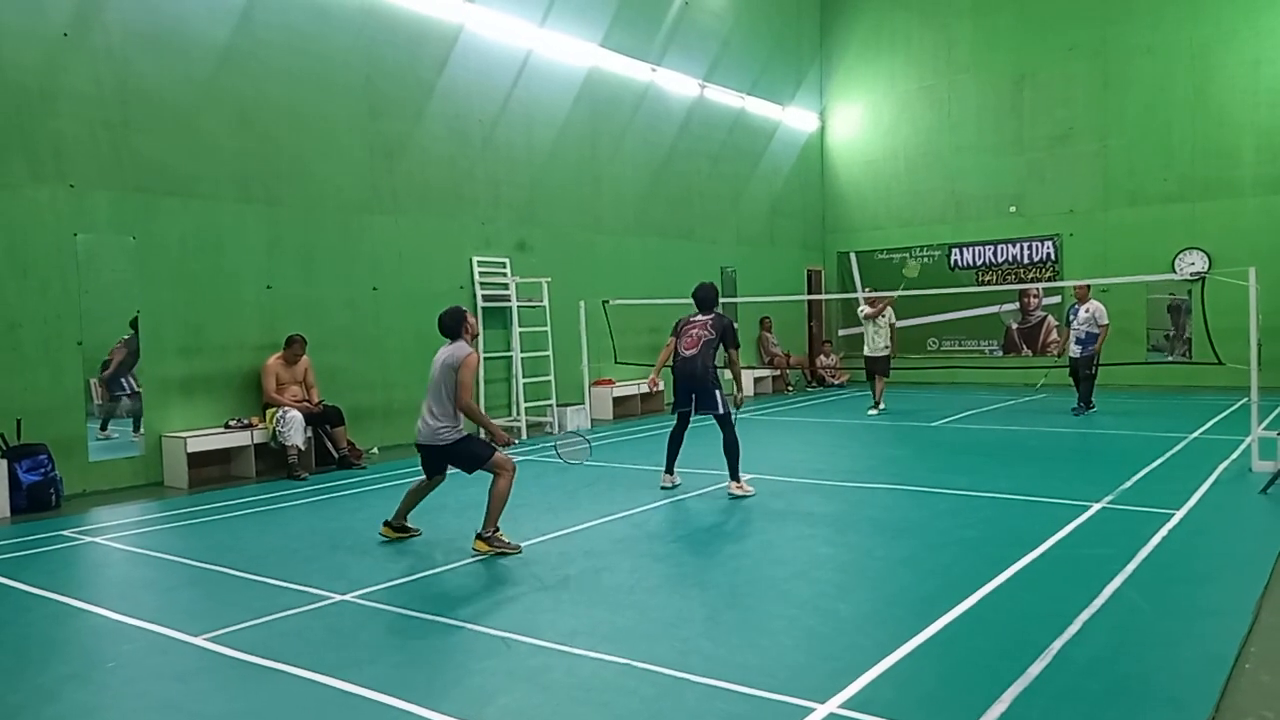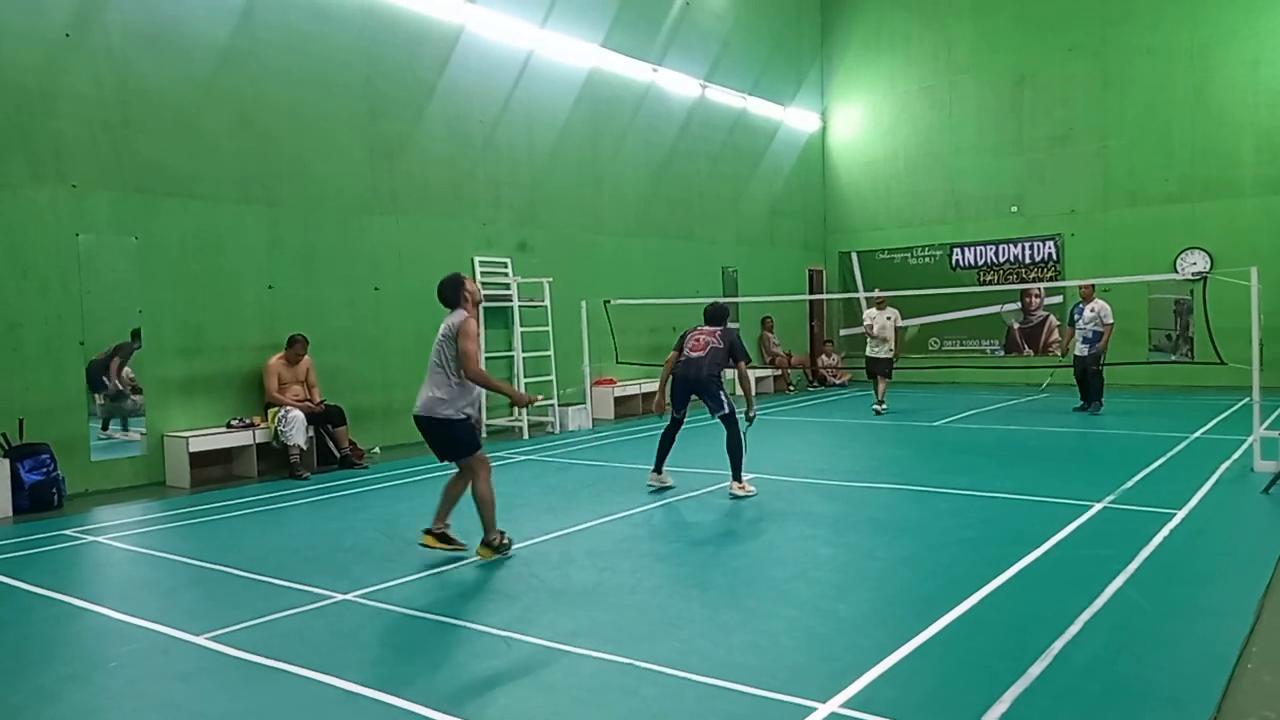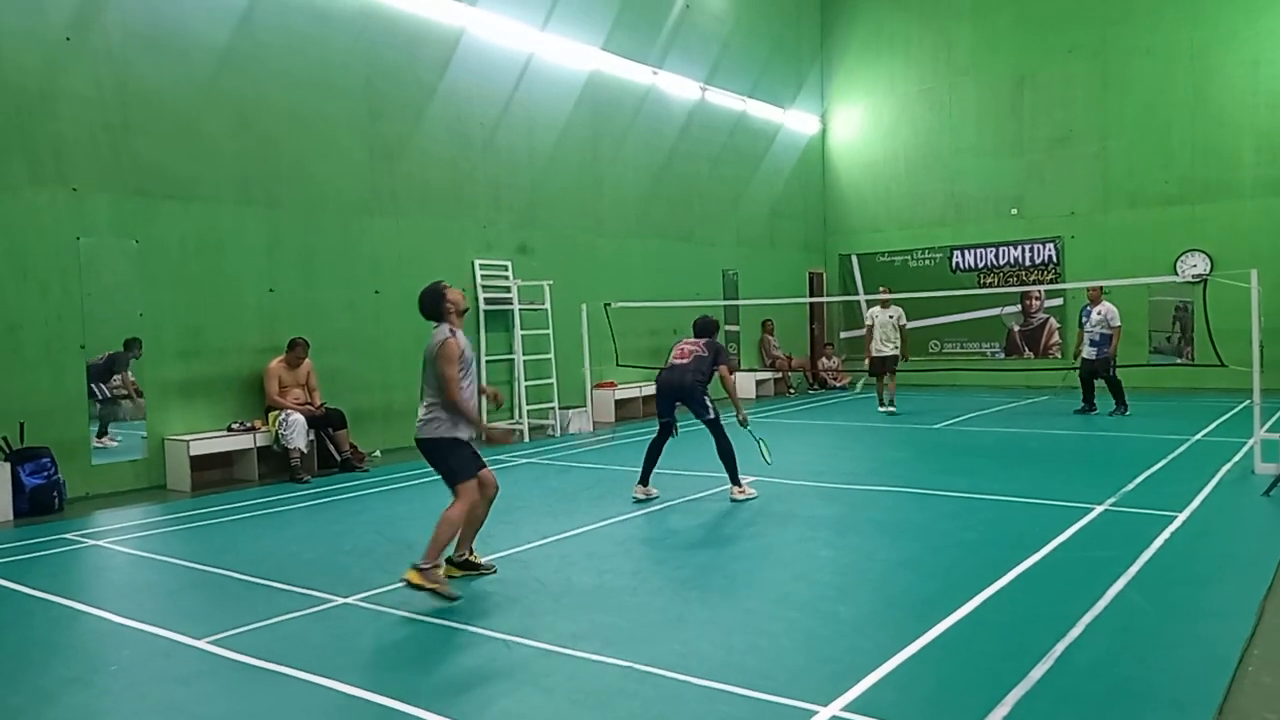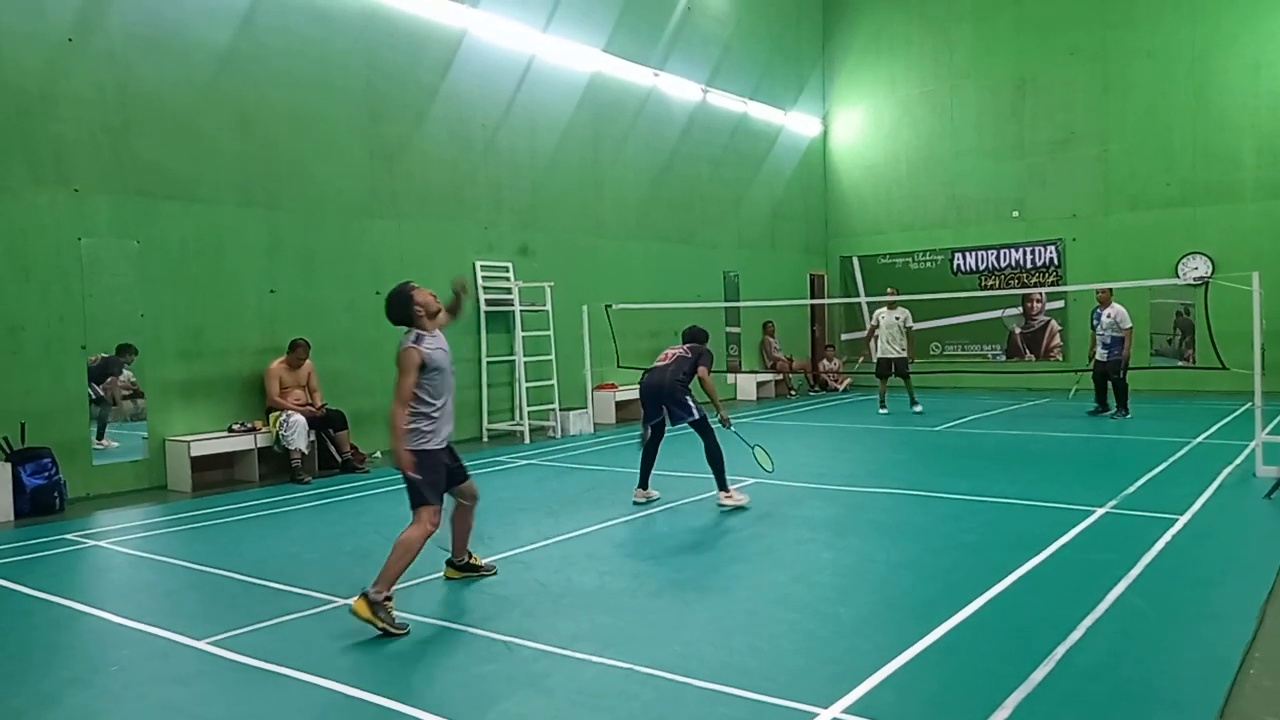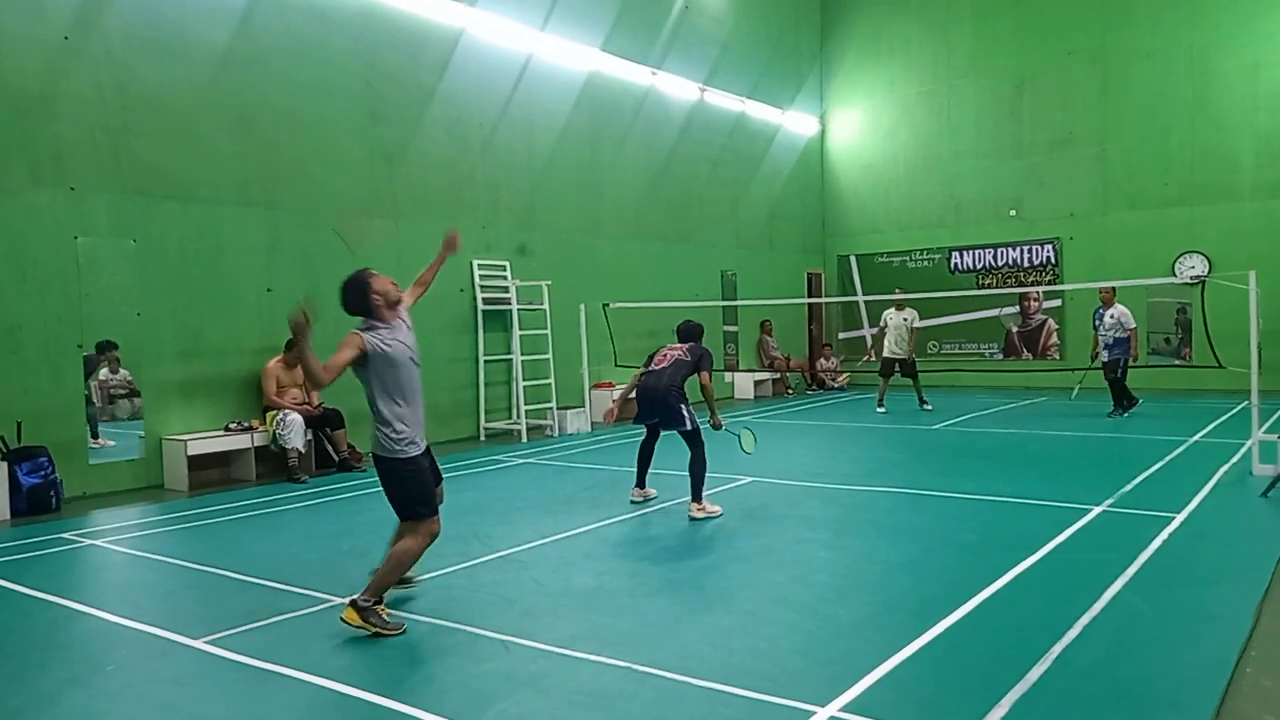
dt=0.2s
person 1, frame 1
left shoulder: (445, 351)
right shoulder: (468, 355)
right elbow: (464, 403)
right wrist: (494, 430)
left hip: (426, 435)
right hip: (447, 436)
left knee: (434, 478)
right knee: (505, 467)
left ankle: (395, 523)
right ankle: (487, 535)
person 1, frame 2
left shoulder: (453, 321)
right shoulder: (466, 321)
right elbow: (471, 371)
left wrist: (471, 412)
right wrist: (512, 394)
left hip: (429, 411)
right hip: (446, 412)
left knee: (468, 470)
right knee: (480, 469)
left ankle: (438, 530)
right ankle: (491, 540)
person 1, frame 3
left shoulder: (450, 335)
right shoulder: (449, 340)
right elbow: (451, 397)
left wrist: (482, 389)
right wrist: (486, 429)
left hip: (450, 432)
right hip: (442, 435)
left knee: (488, 486)
right knee: (467, 497)
left ankle: (460, 557)
right ankle: (425, 569)
person 1, frame 4
left shoulder: (434, 331)
right shoulder: (413, 349)
left elbow: (450, 314)
right elbow: (399, 404)
left wrist: (458, 297)
right wrist: (398, 447)
left hip: (439, 442)
right hip: (421, 447)
left knee: (468, 496)
right knee: (426, 521)
left ankle: (459, 561)
right ankle: (376, 597)
person 1, frame 5
left shoulder: (399, 317)
right shoulder: (362, 340)
left elbow: (418, 286)
right elbow: (320, 378)
left wrist: (444, 254)
right wrist: (302, 339)
left hip: (414, 444)
right hip: (399, 450)
left knee: (432, 496)
right knee: (425, 529)
left ankle: (393, 573)
right ankle: (365, 605)
person 2, frame 1
left shoulder: (683, 322)
right shoulder: (723, 322)
left elbow: (669, 346)
right elbow: (733, 359)
left wrist: (654, 373)
right wrist: (739, 389)
left hip: (680, 372)
right hip: (704, 373)
left knee: (681, 423)
right knee: (727, 425)
left ankle: (668, 475)
right ankle: (735, 482)
person 2, frame 2
left shoulder: (690, 332)
right shoulder: (731, 335)
left elbow: (670, 360)
right elbow: (742, 371)
left wrist: (660, 392)
right wrist: (750, 404)
left hip: (681, 374)
right hip: (707, 377)
left knee: (674, 424)
right knee: (732, 425)
left ankle: (657, 474)
right ankle: (737, 483)
person 2, frame 3
left shoulder: (679, 344)
right shoulder: (716, 347)
right elbow: (724, 375)
left wrist: (669, 415)
right wrist: (739, 410)
left hip: (664, 381)
right hip: (691, 383)
left knee: (663, 433)
right knee: (718, 433)
left ankle: (642, 486)
right ankle: (737, 487)
person 2, frame 4
left shoulder: (668, 352)
right shoulder: (702, 351)
right elbow: (702, 375)
left wrist: (645, 427)
right wrist: (720, 410)
left hip: (646, 383)
right hip: (671, 385)
left knee: (655, 435)
right knee: (708, 436)
left ankle: (642, 490)
right ankle: (725, 492)
person 2, frame 5
left shoulder: (663, 350)
right shoulder: (702, 352)
left elbow: (637, 378)
right elbow: (705, 382)
left wrist: (617, 403)
right wrist: (714, 414)
left hip: (645, 387)
right hip: (669, 391)
left knee: (652, 434)
right knee: (696, 445)
left ankle: (639, 489)
right ankle: (697, 504)
